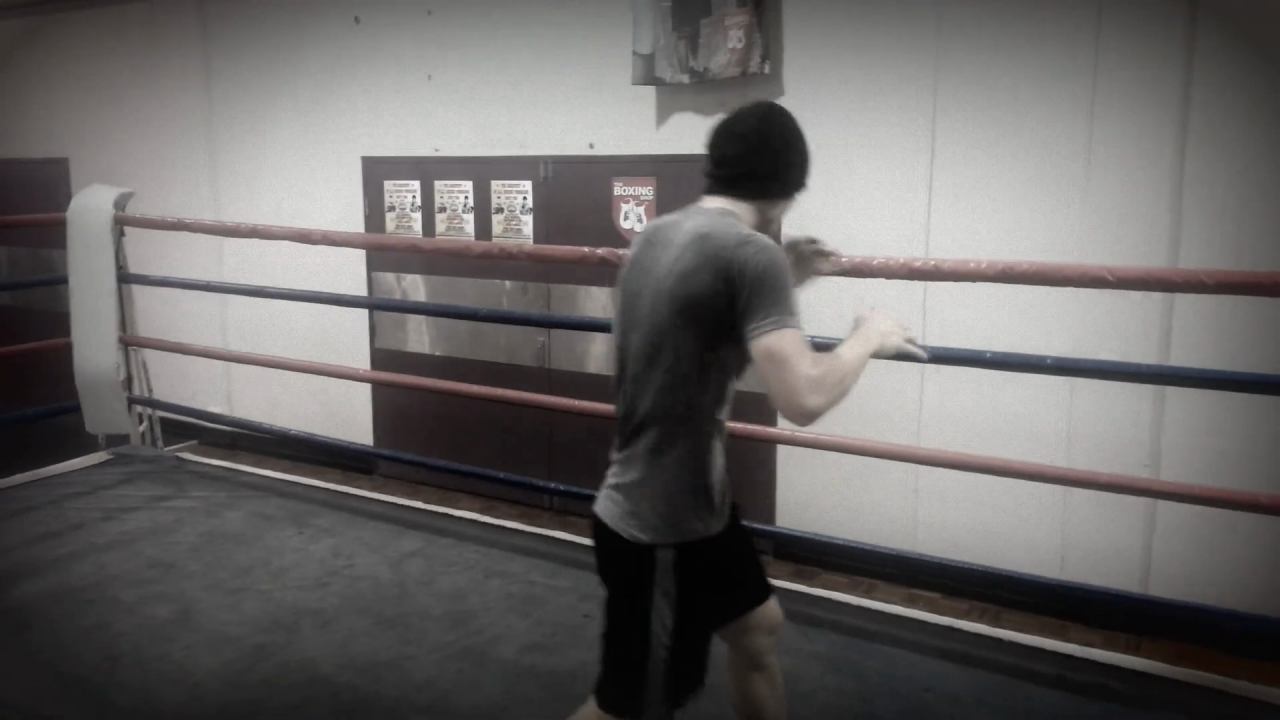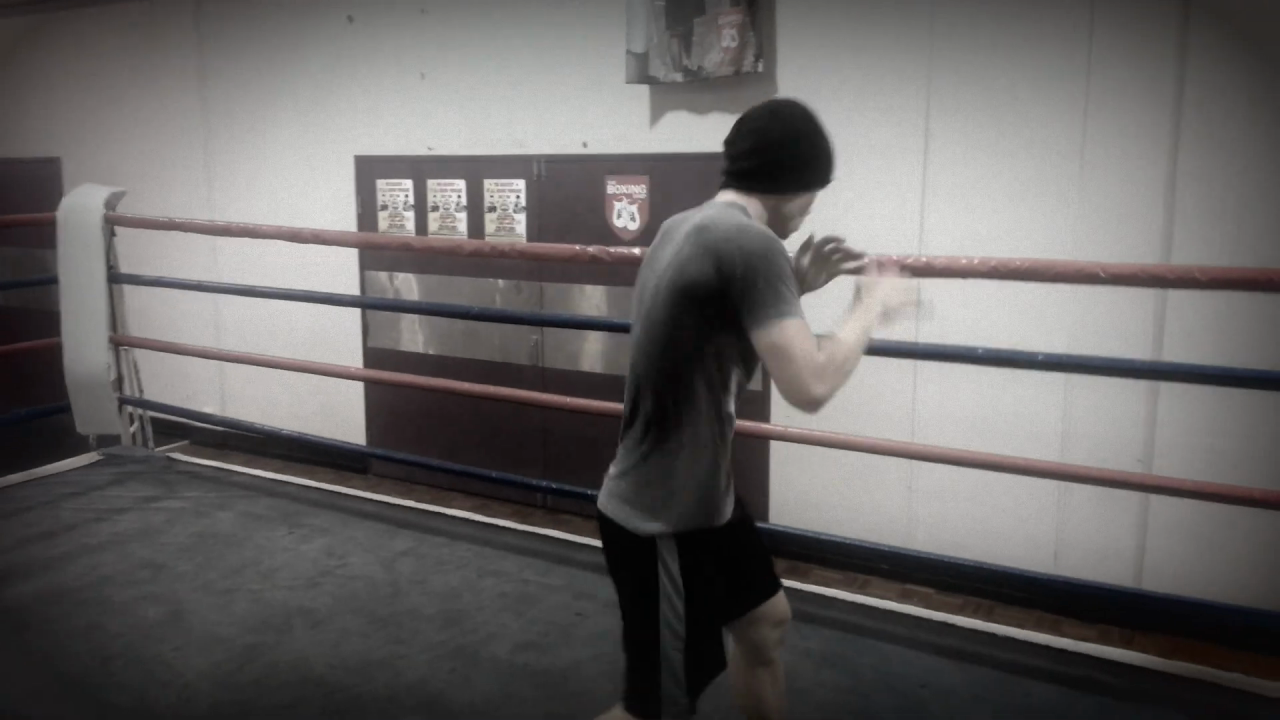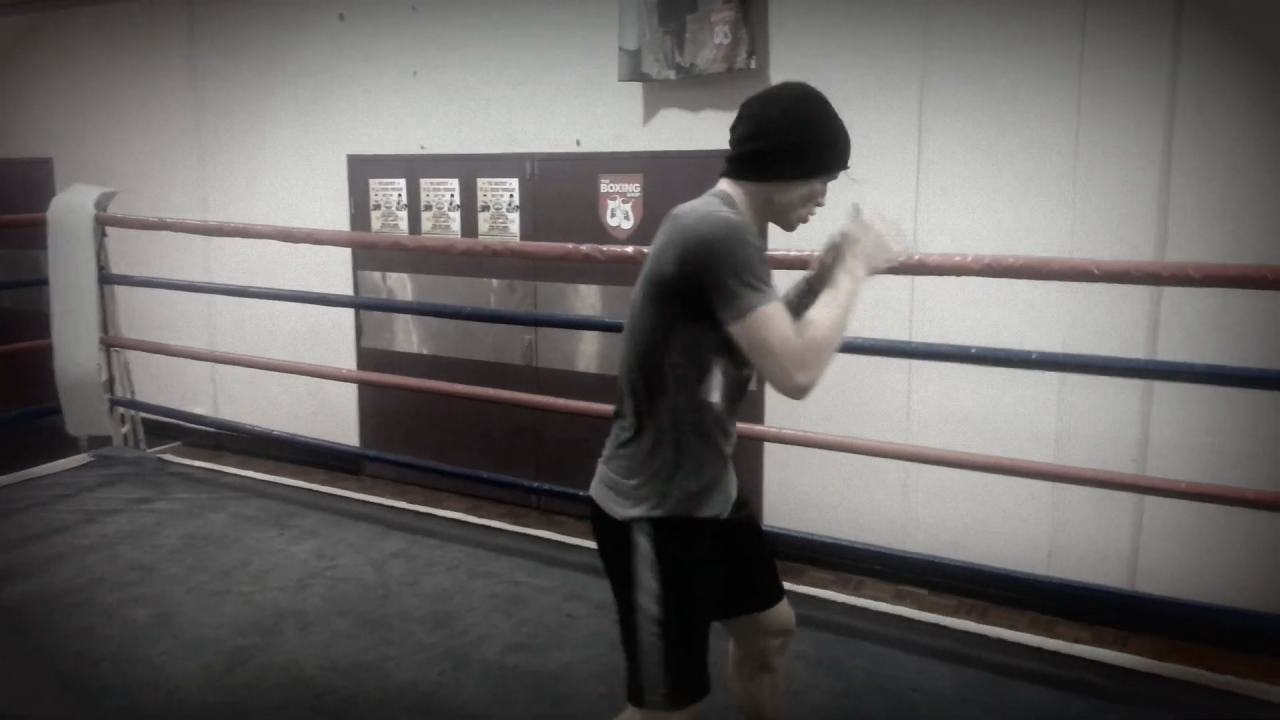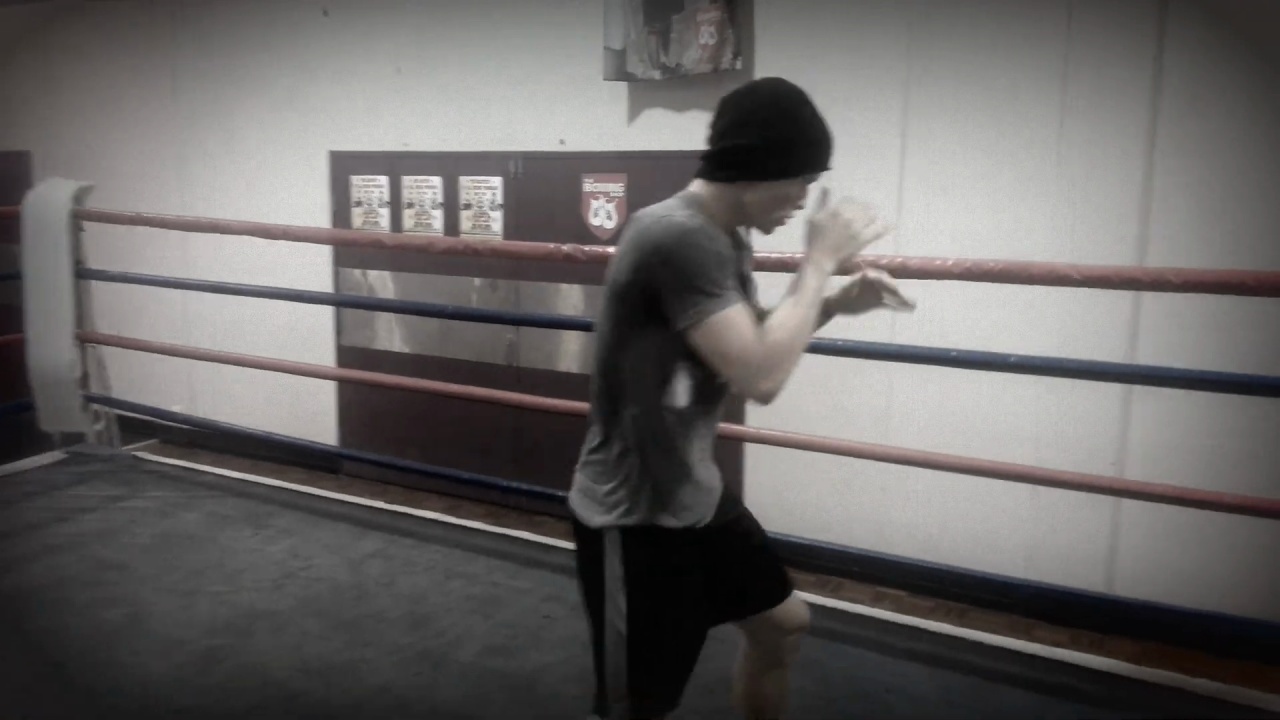
dt=0.1s
person 1, frame 1
left shoulder: (662, 235)
right shoulder: (745, 252)
right elbow: (802, 399)
left wrist: (776, 289)
right wrist: (868, 338)
left hip: (687, 502)
right hip: (660, 521)
left knee: (759, 628)
person 1, frame 2
left shoulder: (687, 229)
right shoulder: (747, 243)
right elbow: (810, 385)
left wrist: (796, 286)
right wrist: (870, 305)
left hip: (695, 497)
right hip: (665, 516)
left knee: (766, 623)
person 1, frame 3
left shoulder: (734, 229)
right shoulder: (714, 233)
left elbow: (763, 339)
right elbow: (794, 372)
left wrist: (823, 286)
right wrist: (852, 272)
left hip: (706, 493)
right hip: (654, 506)
left knee: (770, 627)
person 1, frame 4
left shoulder: (721, 236)
right shoulder: (673, 237)
left elbow: (744, 341)
right elbow: (759, 375)
left wrist: (834, 302)
right wrist: (818, 263)
left hip: (696, 496)
right hip: (634, 516)
left knee: (782, 622)
